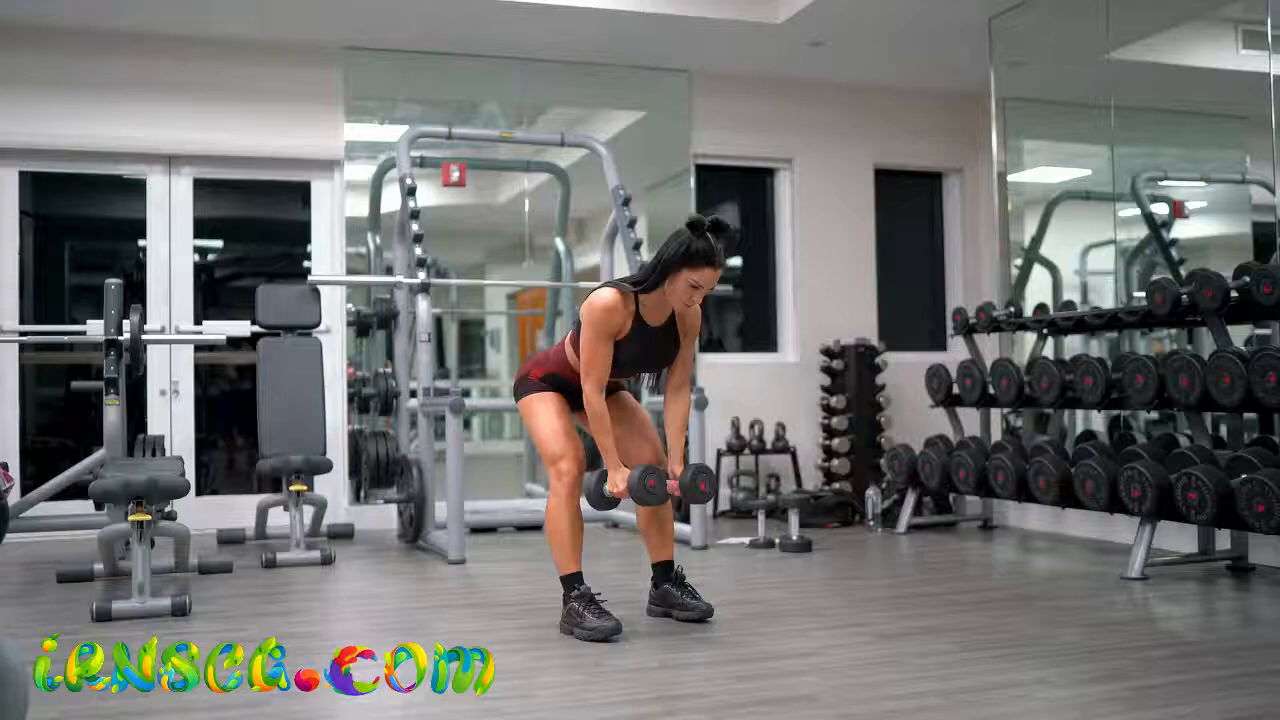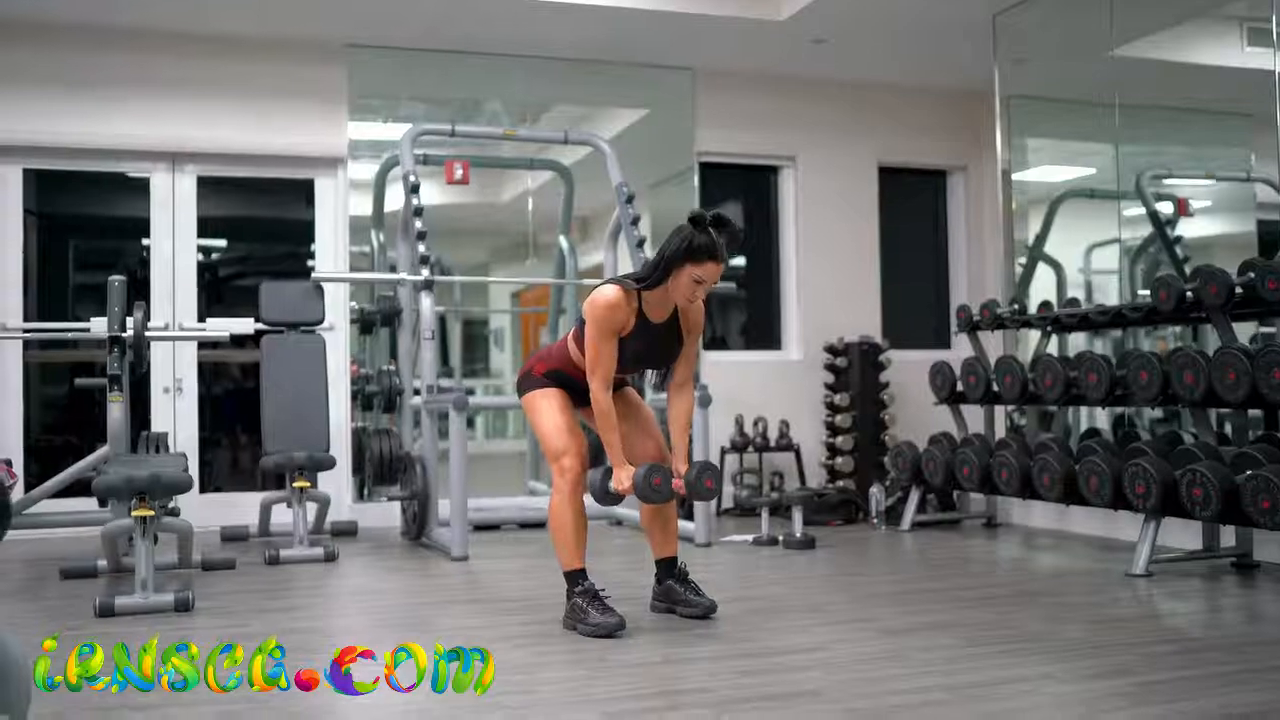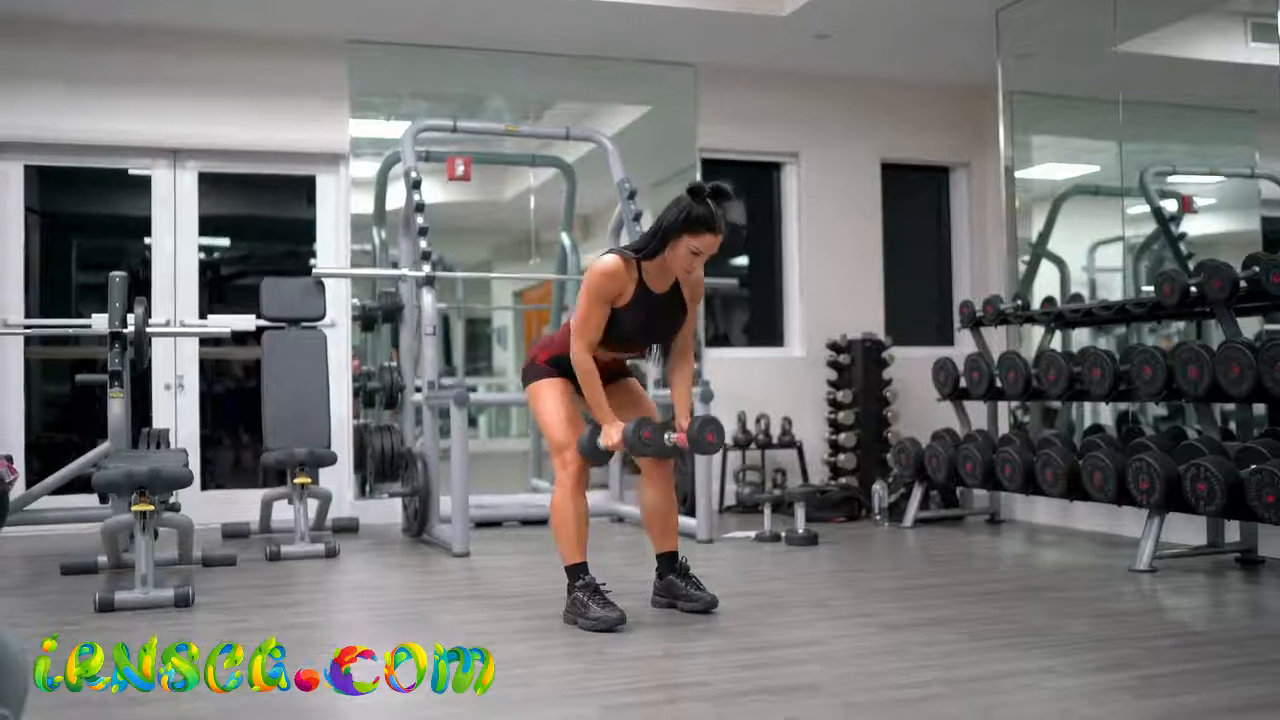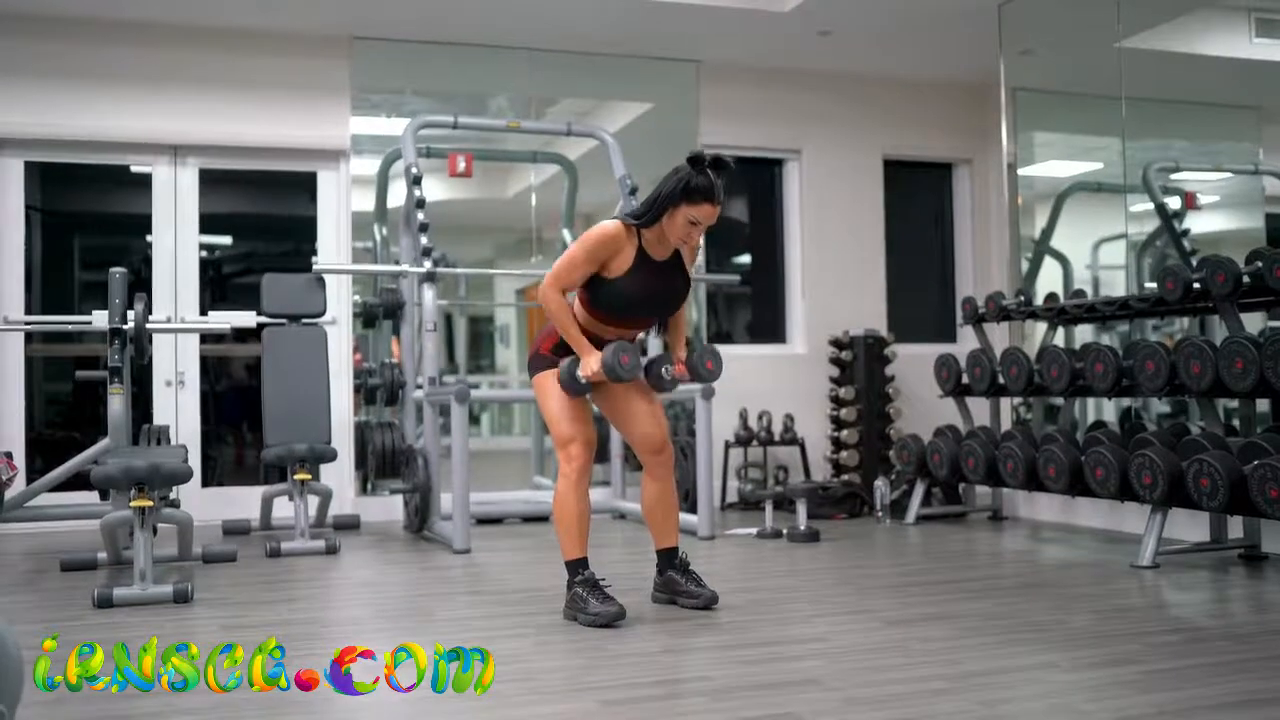
dt=0.2s
person 1, frame 1
left shoulder: (688, 316)
right shoulder: (609, 303)
left elbow: (677, 390)
right elbow: (591, 389)
left wrist: (677, 461)
right wrist: (613, 466)
left hip: (604, 385)
right hip: (547, 381)
left knee: (655, 468)
right knee: (568, 469)
left ankle: (665, 584)
right ankle: (575, 599)
person 1, frame 2
left shoulder: (691, 312)
right shoulder: (611, 301)
left elbow: (681, 388)
right elbow: (597, 389)
left wrist: (681, 460)
right wrist: (619, 465)
left hip: (607, 384)
right hip: (551, 377)
left knee: (659, 467)
right knee: (571, 466)
left ankle: (668, 581)
right ankle: (578, 596)
person 1, frame 3
left shoulder: (691, 282)
right shoulder: (611, 270)
left elbow: (682, 349)
right elbow: (578, 347)
left wrist: (683, 415)
right wrist: (606, 421)
left hip: (612, 370)
right hip: (556, 364)
left knee: (660, 456)
right knee: (573, 459)
left ankle: (669, 576)
right ankle: (579, 590)
person 1, frame 4
left shoulder: (689, 247)
right shoulder: (611, 236)
right elbow: (550, 290)
left wrist: (679, 351)
right wrist: (585, 351)
right hip: (562, 353)
left knee: (659, 451)
right knee: (577, 451)
left ankle: (669, 571)
right ankle: (579, 585)
